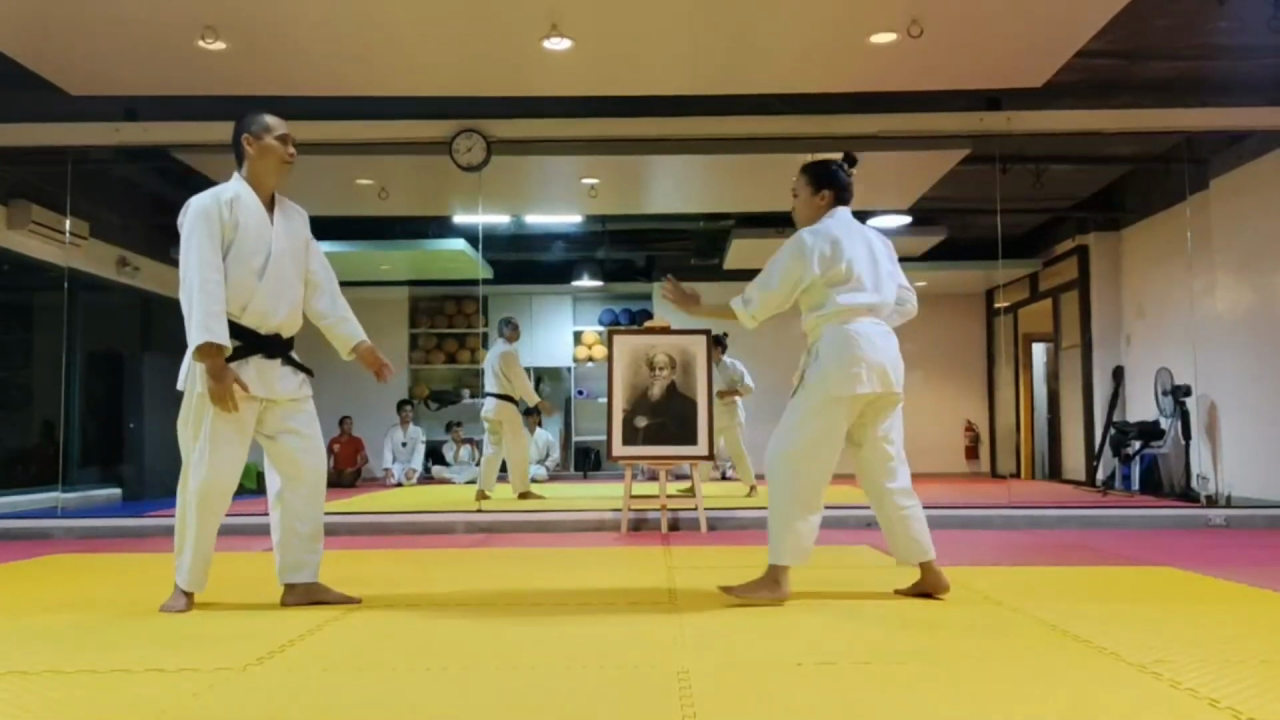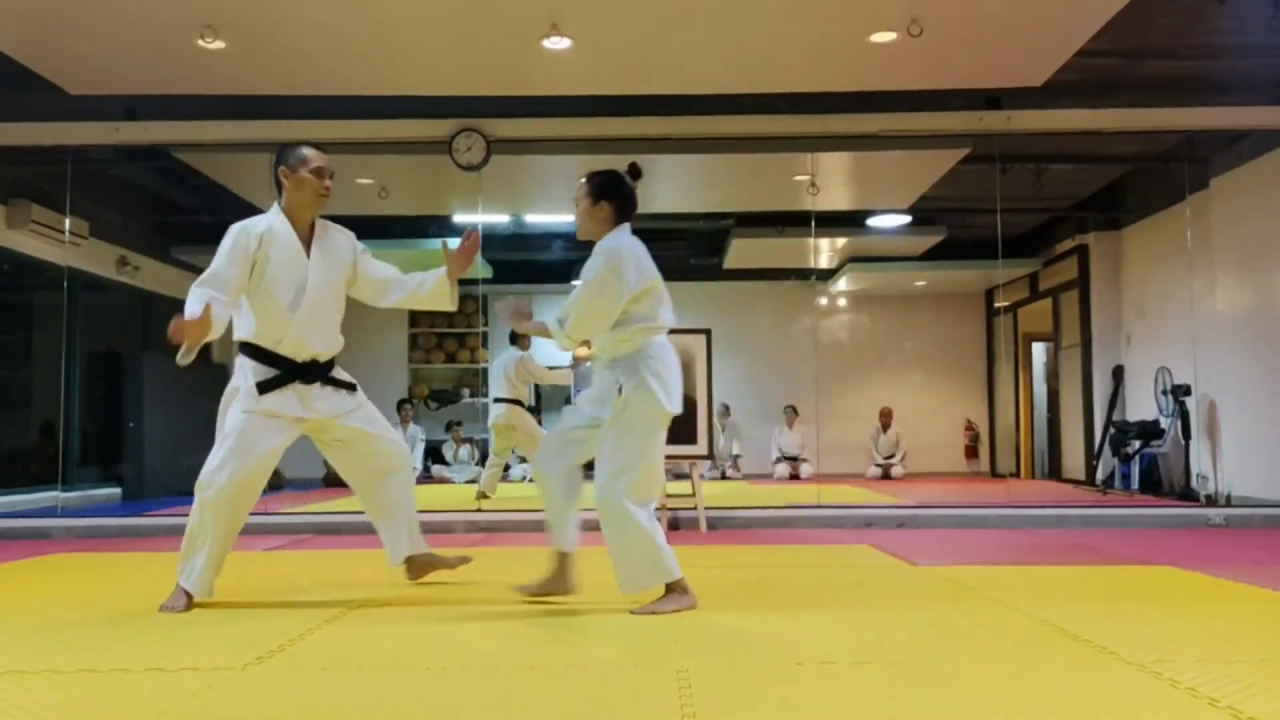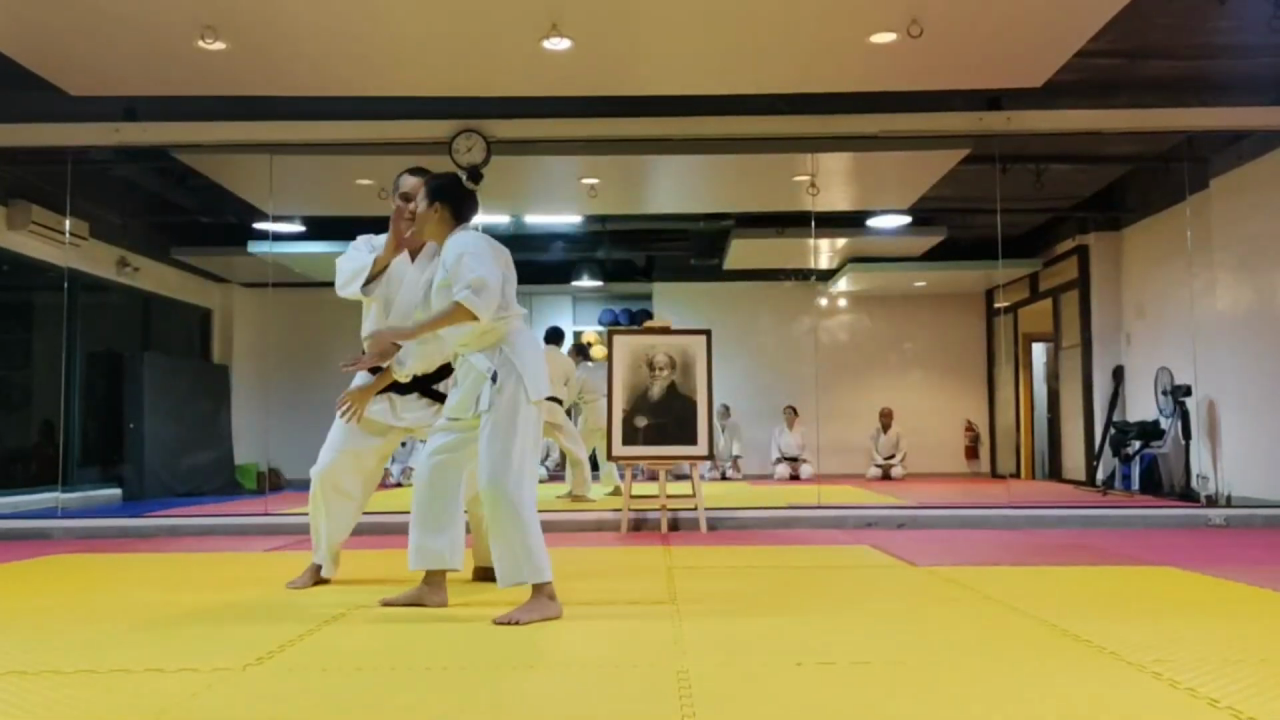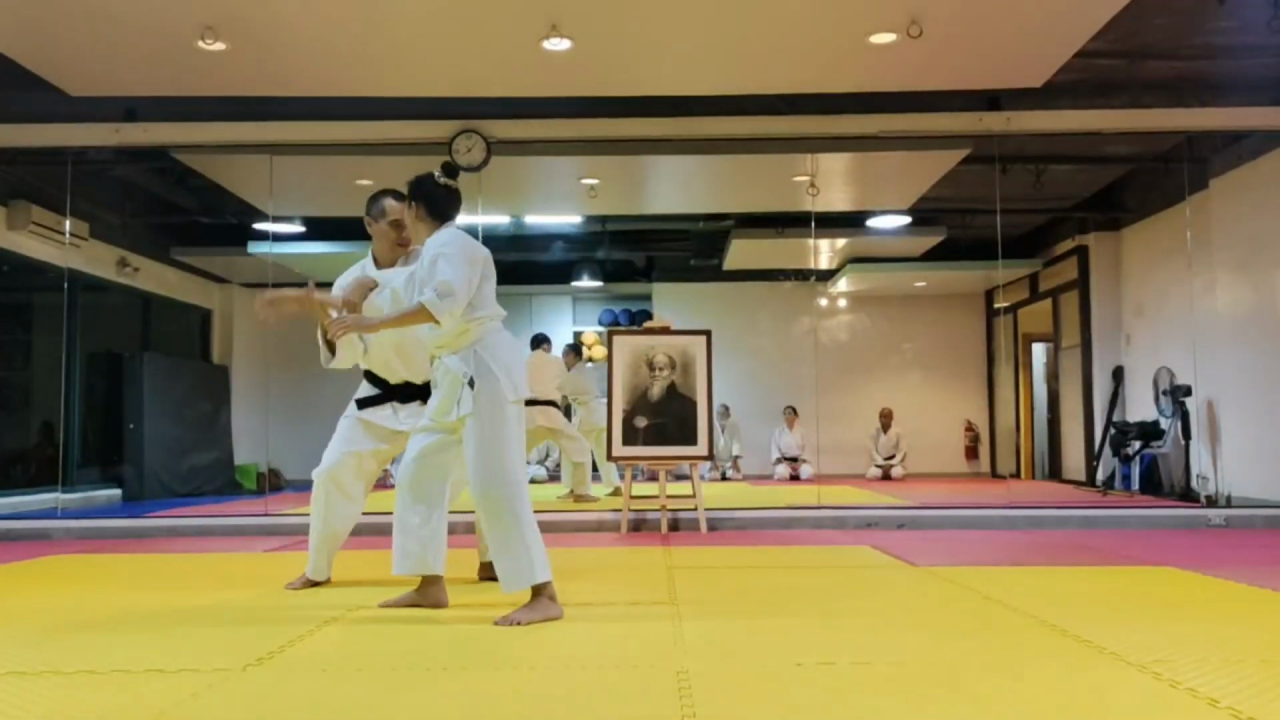
dt=0.5s
person 1, frame 1
left shoulder: (811, 240)
right shoulder: (876, 239)
left elbow: (756, 303)
right elbow: (905, 305)
left wrist: (697, 306)
left hip: (840, 355)
right hip: (880, 353)
left knee: (791, 461)
right knee: (884, 472)
left ankle: (775, 577)
right ankle: (931, 574)
person 1, frame 2
left shoulder: (612, 253)
right shoulder: (627, 251)
left elbow: (575, 326)
left wrist: (526, 323)
left hip: (640, 377)
right hip: (616, 377)
left knee: (621, 491)
right knee: (555, 455)
left ankle: (676, 589)
right ankle: (562, 570)
person 1, frame 3
left shoulder: (471, 246)
right shoulder: (450, 257)
left elbow: (480, 300)
right elbow: (430, 336)
left wrist: (410, 330)
left hip: (507, 367)
right hip: (477, 374)
left knee: (502, 479)
right knee: (438, 466)
left ankle: (545, 595)
right ankle: (433, 584)
person 1, frame 4
left shoulder: (450, 245)
right shoulder: (433, 255)
left elbow: (445, 304)
right elbow: (391, 295)
left wrist: (371, 322)
right wrist: (321, 302)
left hip: (484, 368)
right hip: (458, 376)
left knee: (494, 482)
right knee: (419, 471)
left ankle: (544, 596)
right ankle: (430, 585)
person 2, frame 1
left shoulder: (295, 217)
right shoulder: (211, 206)
left elbow: (320, 289)
right elbow: (202, 286)
left wrist: (359, 345)
right wrist: (215, 361)
left hip: (282, 364)
right hip: (229, 361)
left knee: (304, 466)
right knee: (210, 472)
left ankle: (300, 580)
right ankle: (186, 584)
person 2, frame 2
left shoulder: (342, 242)
right shoulder: (250, 235)
left elbow: (391, 287)
right elbow: (213, 292)
left wrist: (447, 275)
right wrist: (200, 324)
left hip: (326, 382)
right hip: (265, 381)
left knee: (389, 456)
right knee: (227, 478)
left ankle: (414, 555)
right ankle: (190, 583)
person 2, frame 3
right shoulder: (367, 246)
right elbow: (352, 283)
right wrist: (388, 252)
left hip: (435, 389)
right hip: (378, 388)
right knee: (333, 472)
right ankle: (321, 564)
person 2, frame 4
right shoulder: (349, 282)
right elbow: (344, 354)
right wrist: (326, 326)
right hip: (380, 399)
right knee: (334, 474)
right ankle: (317, 569)
